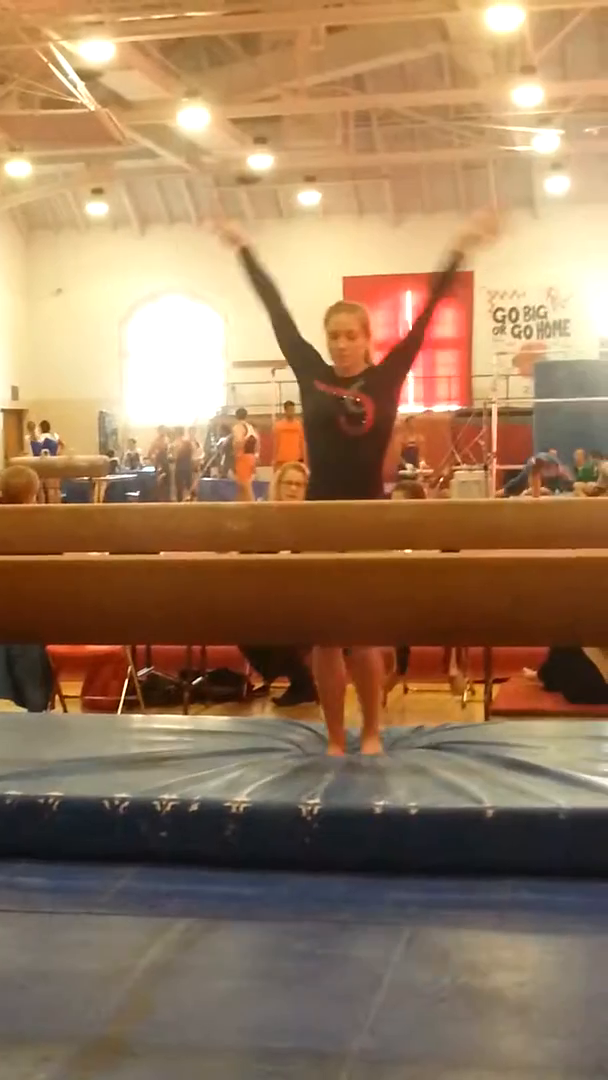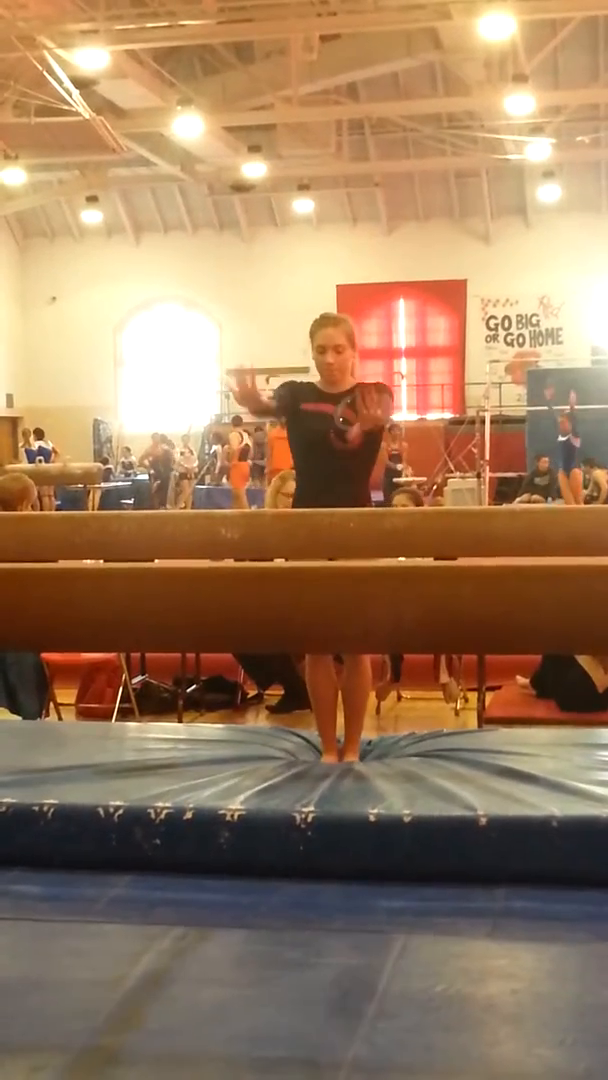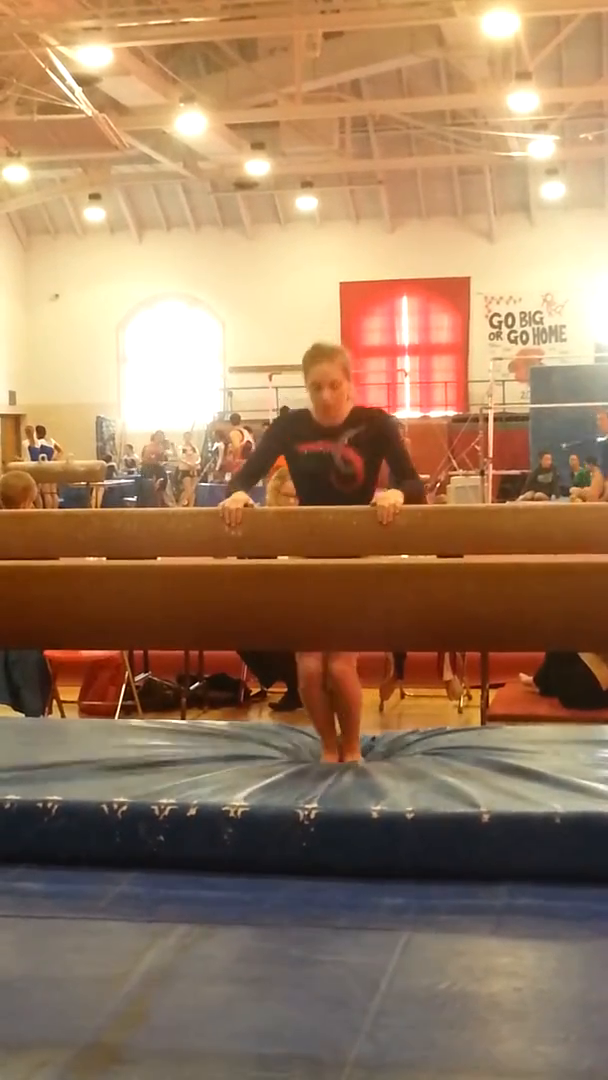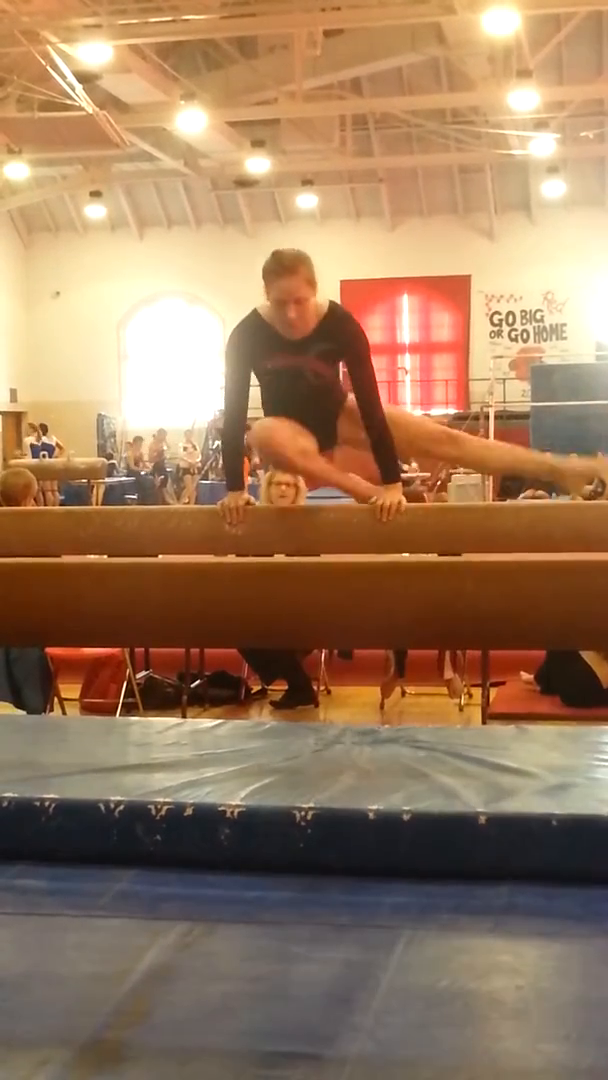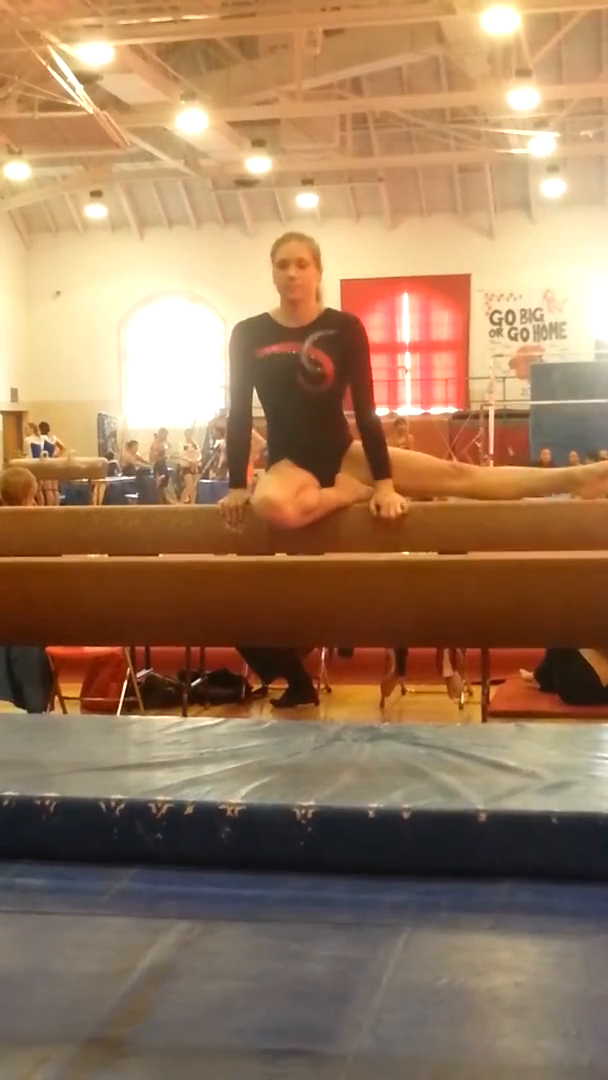
dt=0.7s
person 1, frame 1
left shoulder: (388, 373)
right shoulder: (311, 373)
left elbow: (428, 313)
right elbow: (277, 311)
left wrist: (459, 251)
right wrist: (243, 250)
left knee: (362, 640)
right knee: (324, 638)
left ankle: (372, 732)
right ankle: (335, 742)
person 1, frame 2
left shoulder: (370, 394)
right shoulder: (296, 394)
left elbow: (383, 406)
right elbow: (270, 407)
left wrist: (376, 413)
right wrist: (251, 397)
left ankle: (352, 748)
right ankle: (328, 747)
person 1, frame 3
left shoulder: (374, 424)
right shoulder: (290, 426)
left elbow: (414, 483)
right elbow: (248, 472)
left wrist: (397, 494)
right wrist: (237, 495)
left knee: (340, 668)
right knee: (310, 671)
left ankle: (351, 748)
right ankle: (329, 747)
person 1, frame 4
left shoulder: (341, 325)
right shoulder: (247, 336)
left elbow: (370, 405)
right elbow: (233, 414)
left wrist: (392, 482)
right wrist: (235, 488)
left hip: (337, 414)
right hip: (290, 429)
left knee: (445, 439)
right knee: (264, 436)
left ankle: (563, 470)
right ankle: (363, 488)
person 1, frame 5
left shoulder: (345, 328)
right shoulder: (248, 334)
left elbow: (366, 410)
right elbow: (239, 412)
left wrist: (385, 482)
right wrist: (236, 486)
left hip: (343, 452)
right hip: (290, 462)
left knee: (453, 474)
right knee: (273, 507)
left ankle: (575, 477)
right ankle: (355, 492)
